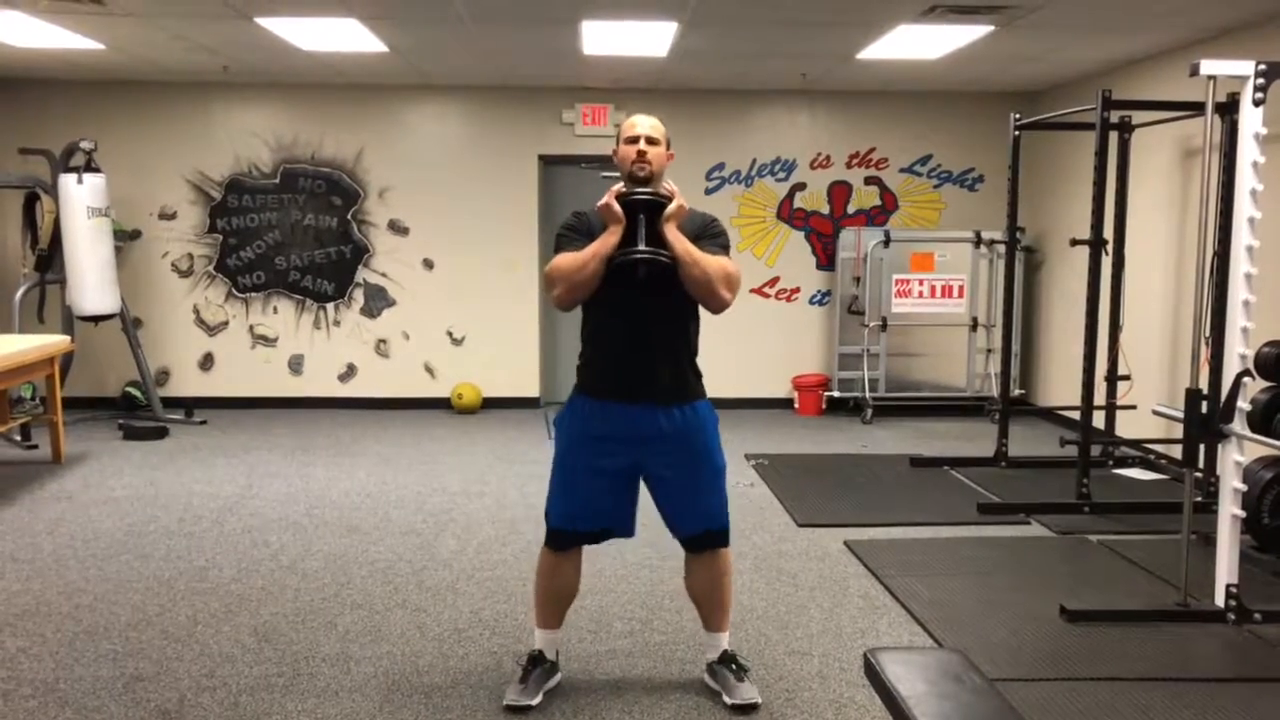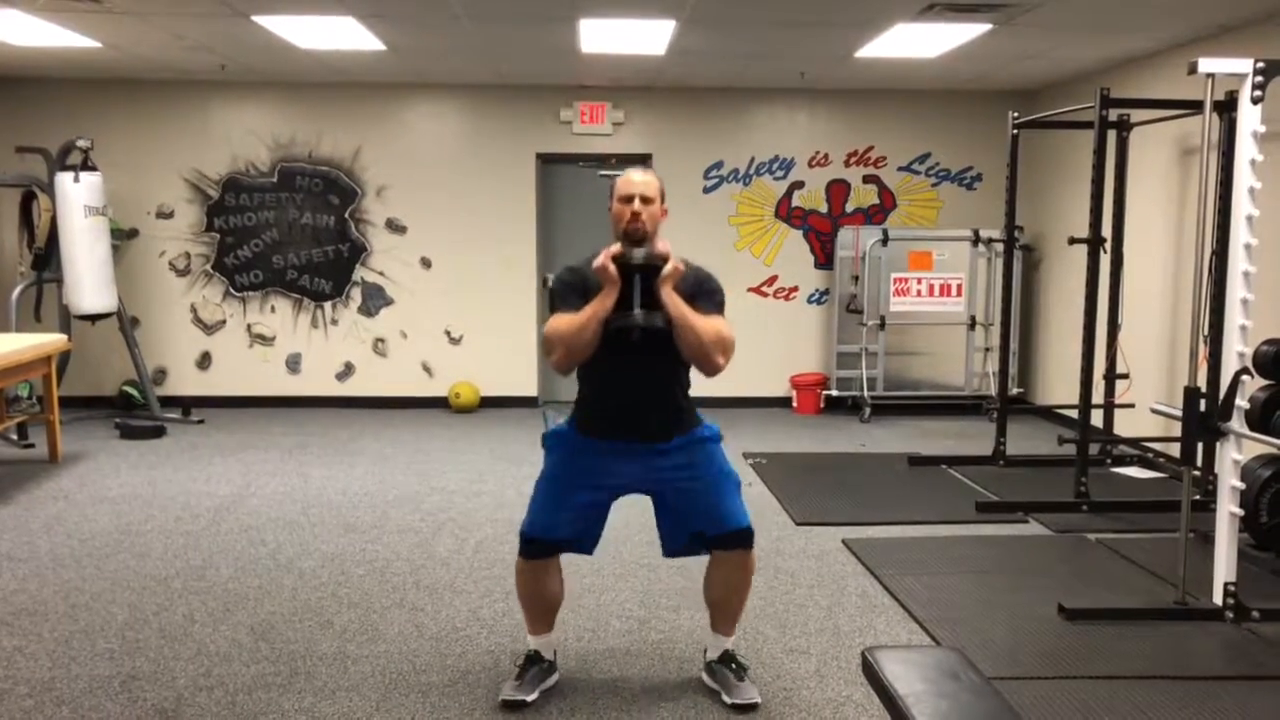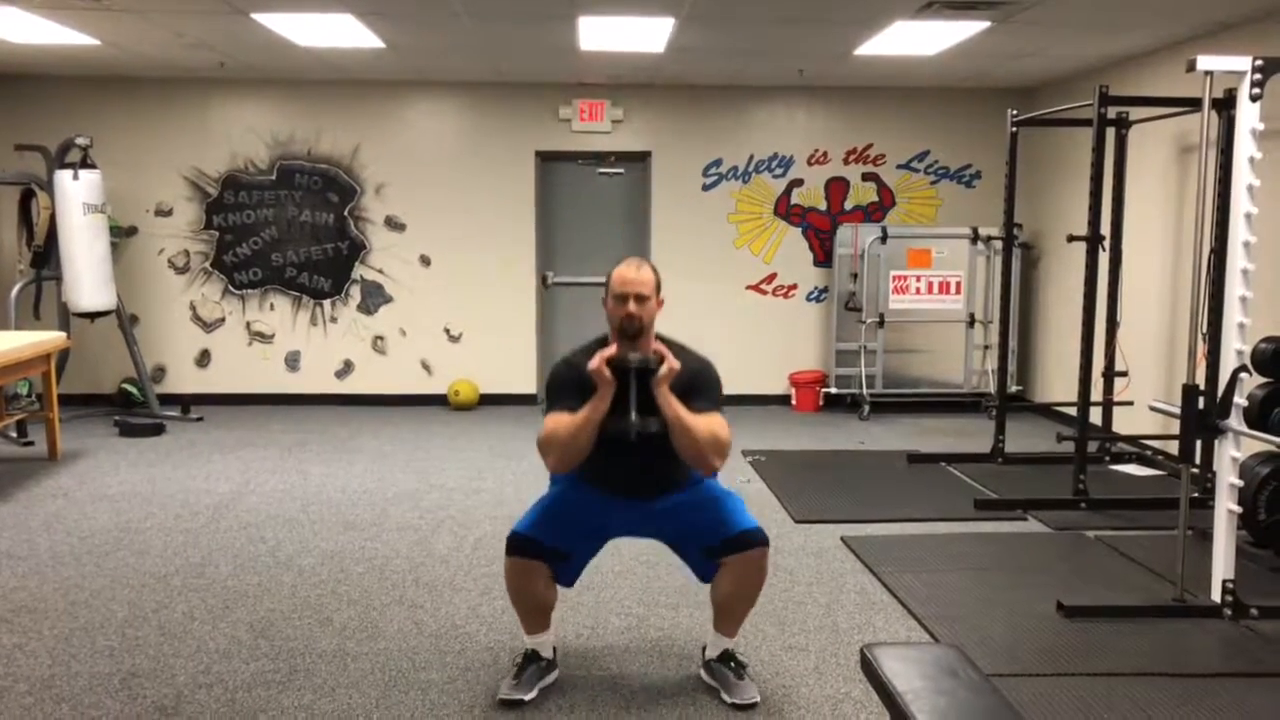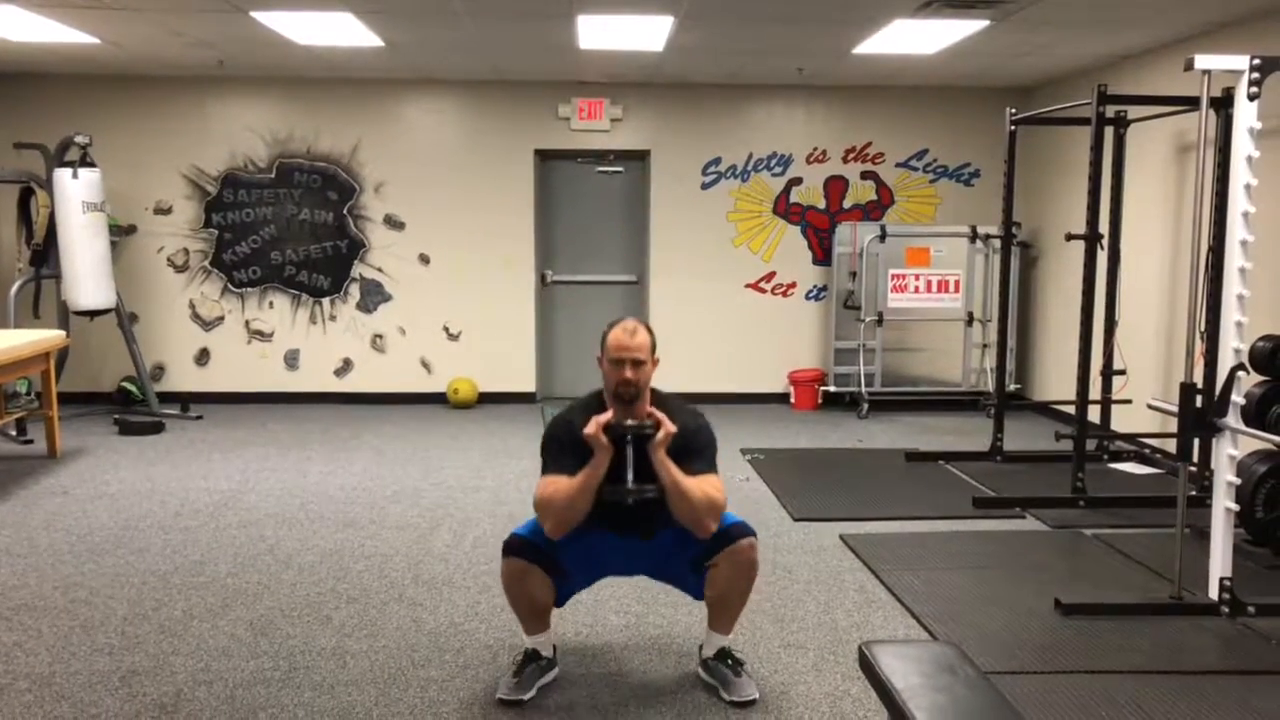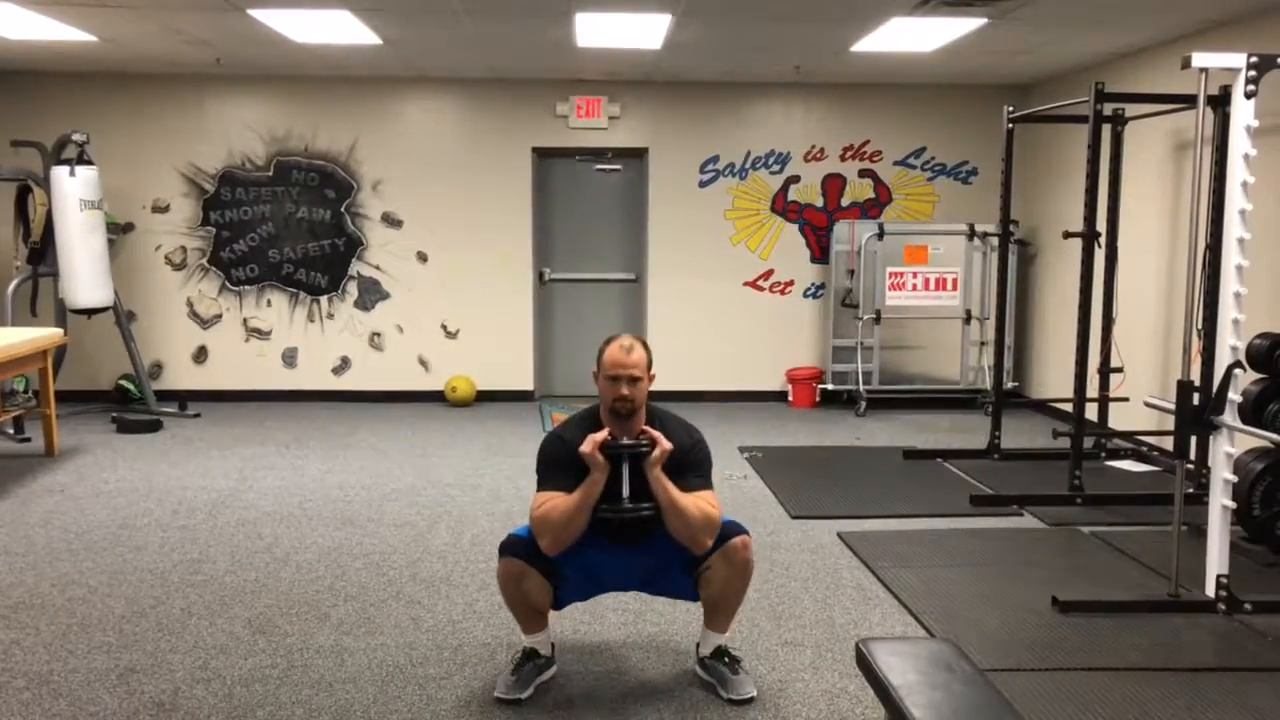
dt=0.3s
person 1, frame 1
left shoulder: (700, 225)
right shoulder: (584, 223)
left elbow: (721, 295)
right elbow: (562, 292)
left wrist: (672, 230)
right wrist: (613, 230)
left hip: (680, 411)
right hip: (597, 410)
left knee: (707, 539)
right knee: (564, 536)
left ankle: (719, 656)
right ankle: (544, 656)
person 1, frame 2
left shoulder: (696, 282)
right shoulder: (578, 279)
left elbow: (715, 359)
right elbow: (561, 358)
left wrist: (668, 292)
right wrist: (607, 292)
left hip: (678, 442)
right hip: (592, 442)
left knee: (736, 539)
right knee: (537, 544)
left ankle: (719, 656)
right ankle: (541, 658)
person 1, frame 3
left shoulder: (692, 369)
right shoulder: (575, 369)
left elbow: (711, 461)
right elbow: (557, 461)
left wrist: (663, 392)
right wrist: (603, 394)
left hip: (676, 490)
right hip: (594, 490)
left knee: (750, 545)
right knee: (523, 547)
left ankle: (718, 654)
right ankle: (540, 654)
person 1, frame 4
left shoulder: (687, 425)
right shoulder: (570, 426)
left elbow: (707, 523)
right elbow: (553, 525)
left wrist: (660, 456)
right wrist: (600, 457)
left hip: (666, 535)
right hip: (591, 535)
left knee: (741, 546)
right knee: (518, 555)
left ankle: (715, 653)
right ankle: (539, 653)
person 1, frame 5
left shoulder: (682, 440)
right shoulder: (565, 442)
left elbow: (702, 539)
right elbow: (549, 541)
left wrist: (655, 473)
right wrist: (596, 475)
left hip: (663, 552)
right hip: (586, 553)
left knee: (735, 546)
right knee: (515, 557)
left ankle: (712, 651)
right ankle: (538, 652)
